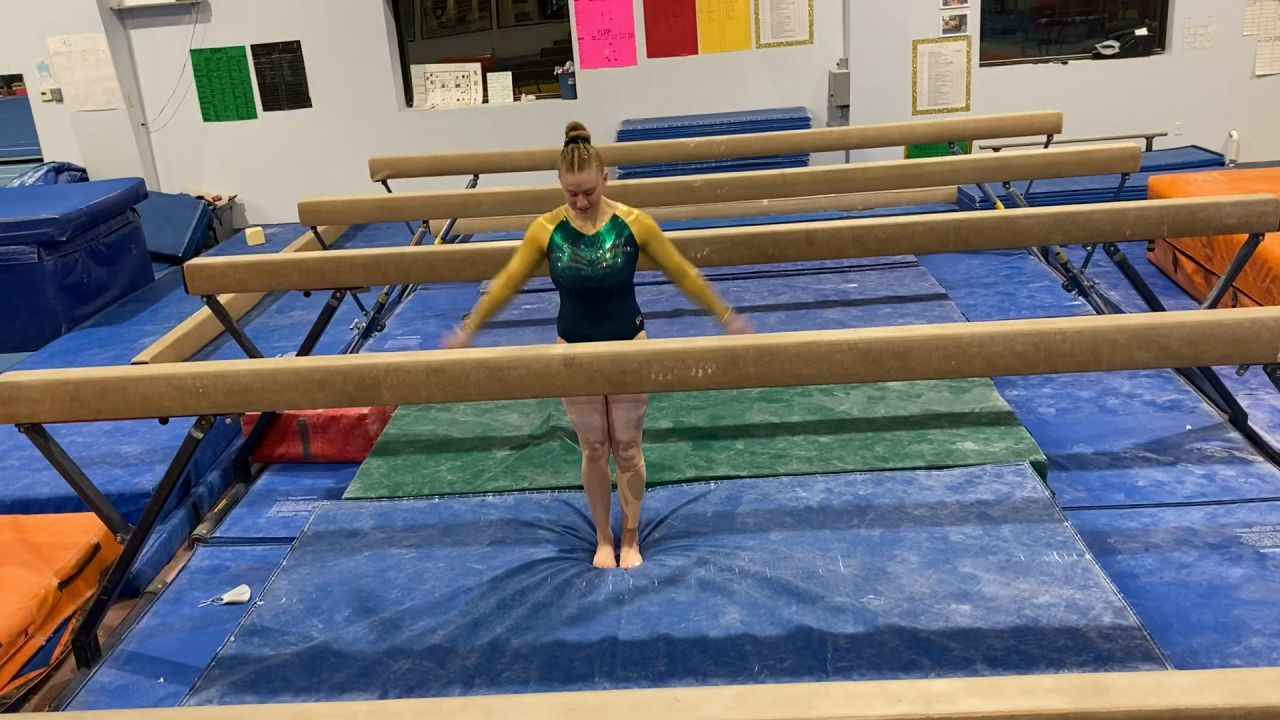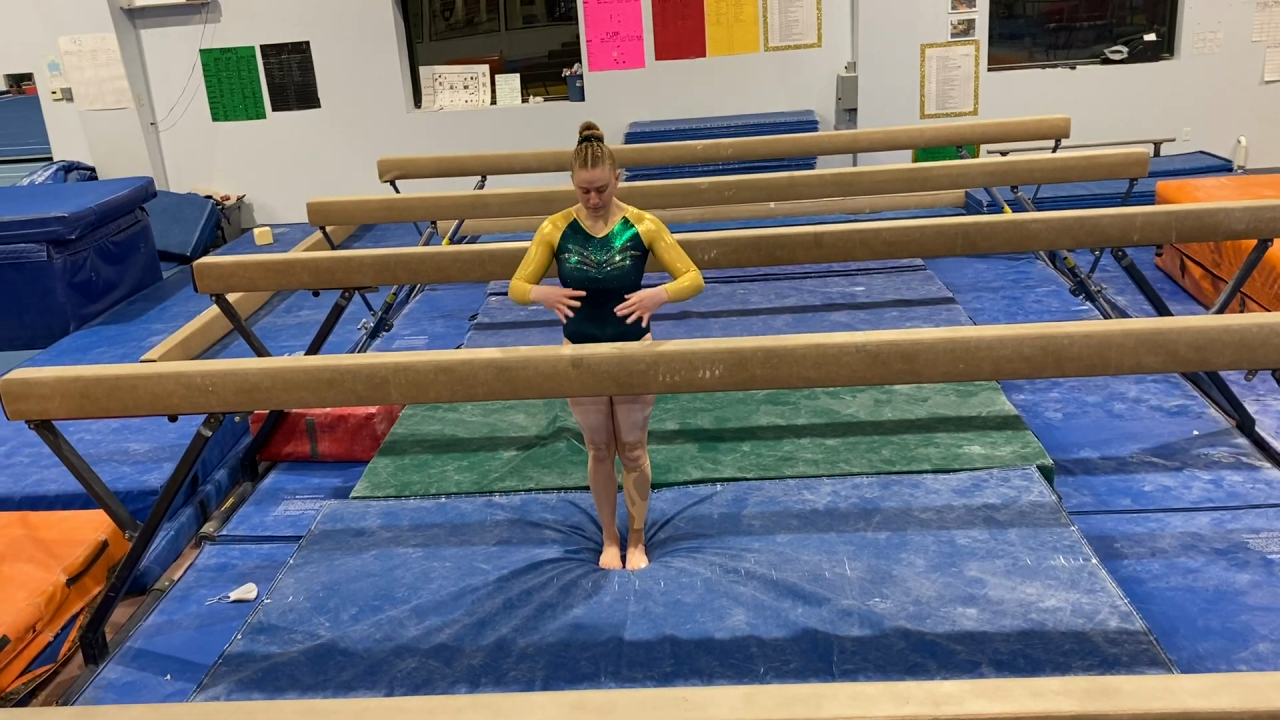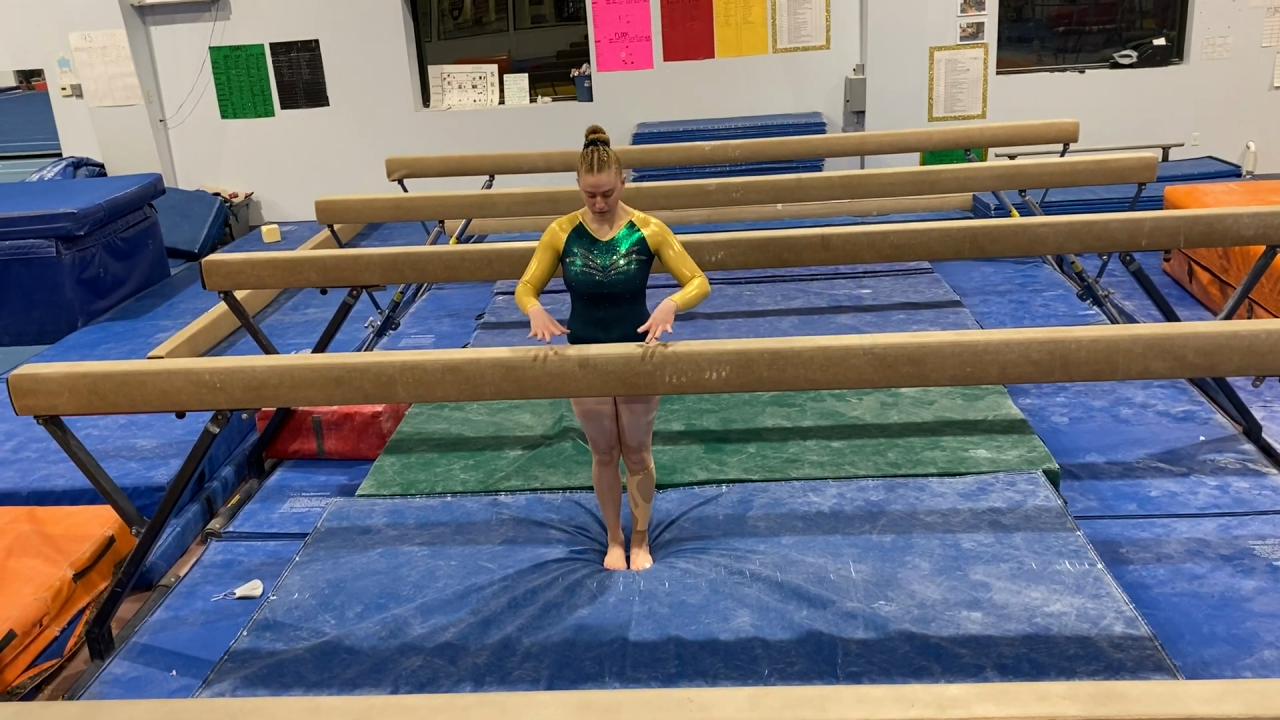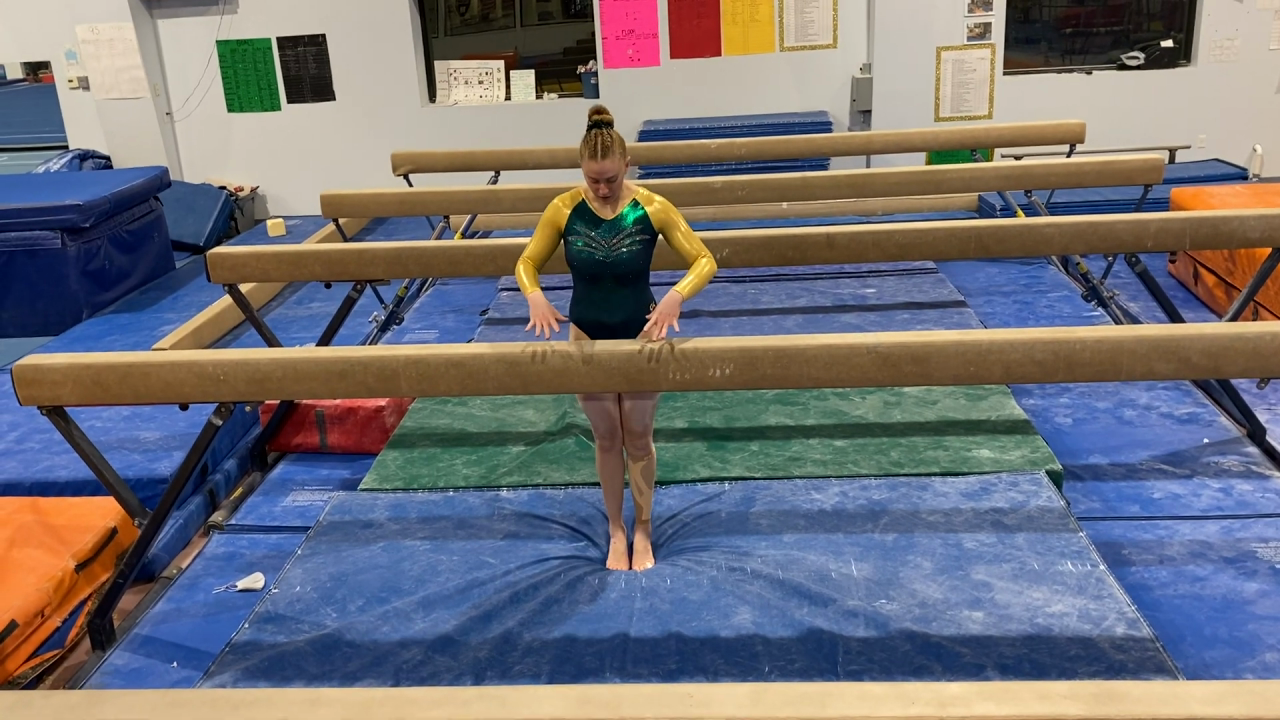
dt=0.5s
person 1, frame 1
left shoulder: (634, 223)
right shoulder: (546, 230)
left elbow: (682, 272)
right elbow: (509, 281)
left wrist: (725, 315)
right wrist: (470, 327)
left knee: (627, 449)
right knee: (594, 450)
left ankle: (631, 538)
right ankle: (603, 538)
person 1, frame 2
left shoulder: (643, 225)
right shoulder: (555, 229)
left elbow: (694, 279)
right elbow: (517, 287)
left wrist: (659, 295)
right wrist: (543, 293)
left hip: (634, 350)
left knee: (633, 450)
right knee: (599, 450)
left ankle: (636, 539)
right ankle: (609, 538)
person 1, frame 3
left shoulder: (649, 231)
right shoulder: (561, 233)
left elbow: (699, 283)
right elbow: (525, 288)
left wrist: (670, 304)
right wrist: (536, 311)
left knee: (637, 453)
right knee: (603, 454)
left ankle: (640, 538)
right ankle: (614, 538)
person 1, frame 4
left shoulder: (653, 208)
right shoulder: (563, 209)
left elbow: (705, 261)
right elbow: (526, 263)
left wrist: (676, 296)
right wrist: (535, 297)
left hip: (641, 336)
right hip: (587, 339)
left knee: (639, 440)
right knee: (607, 441)
left ankle: (642, 527)
right ankle: (616, 531)
